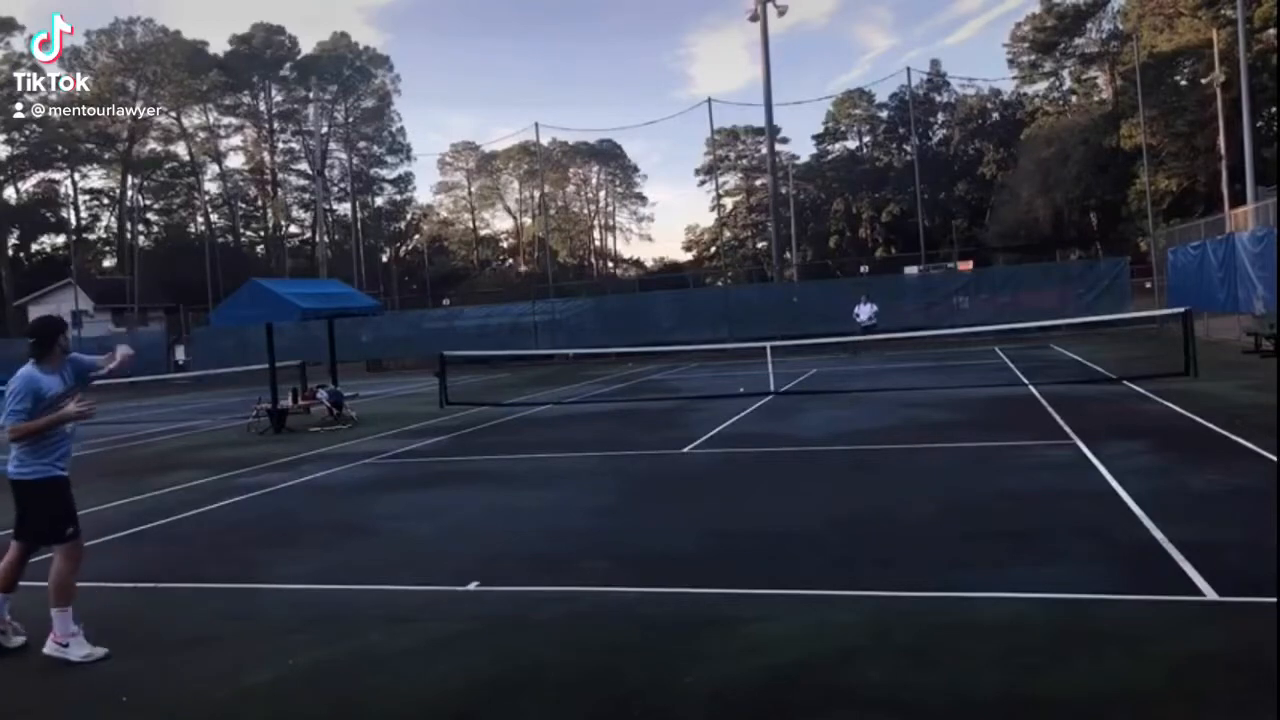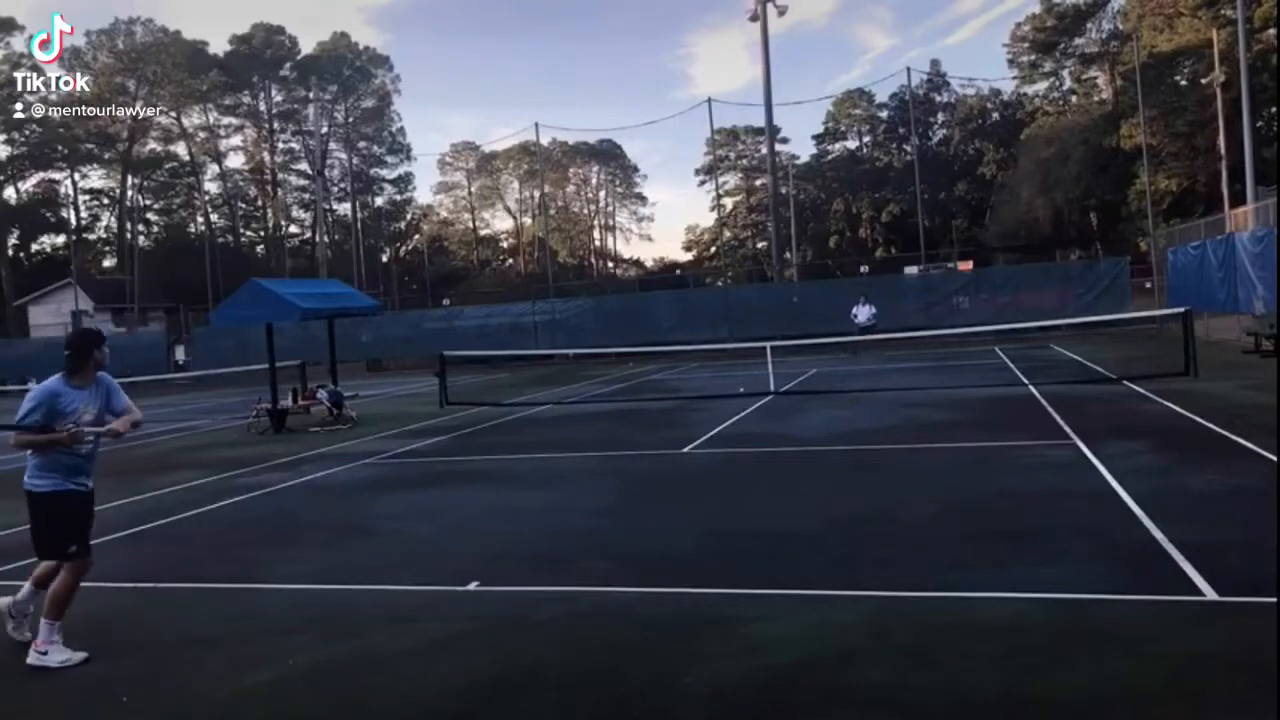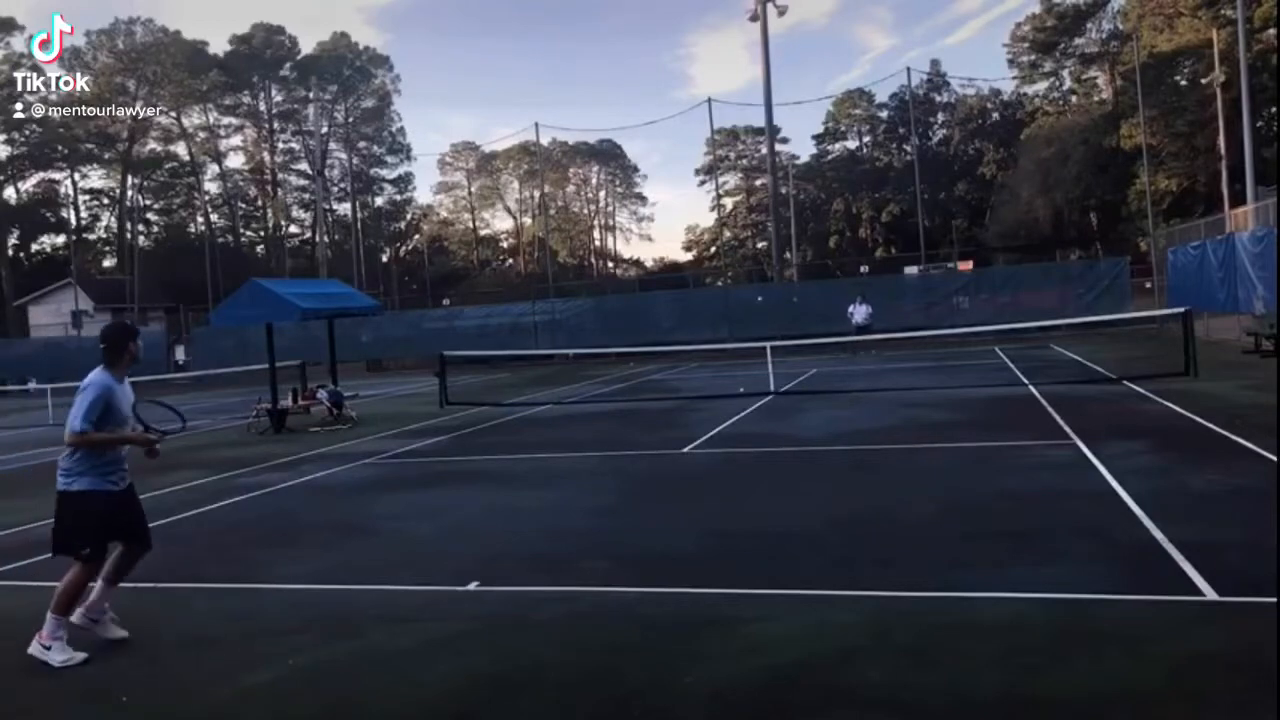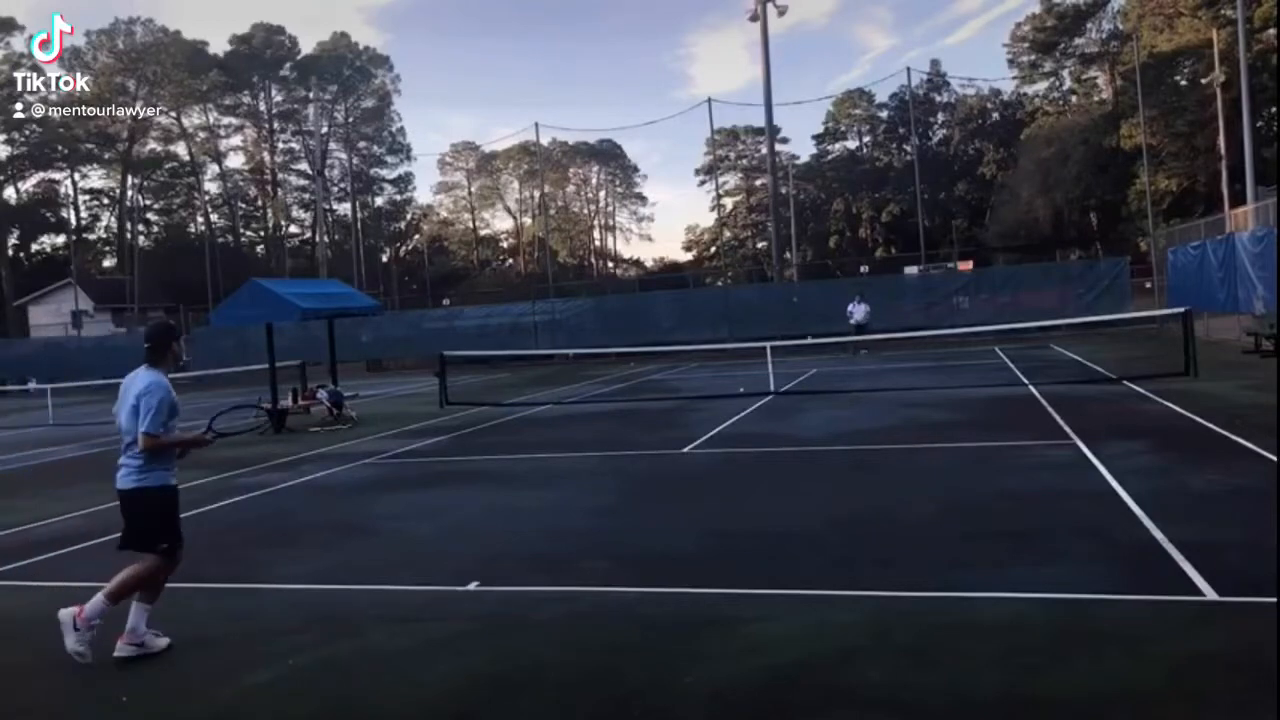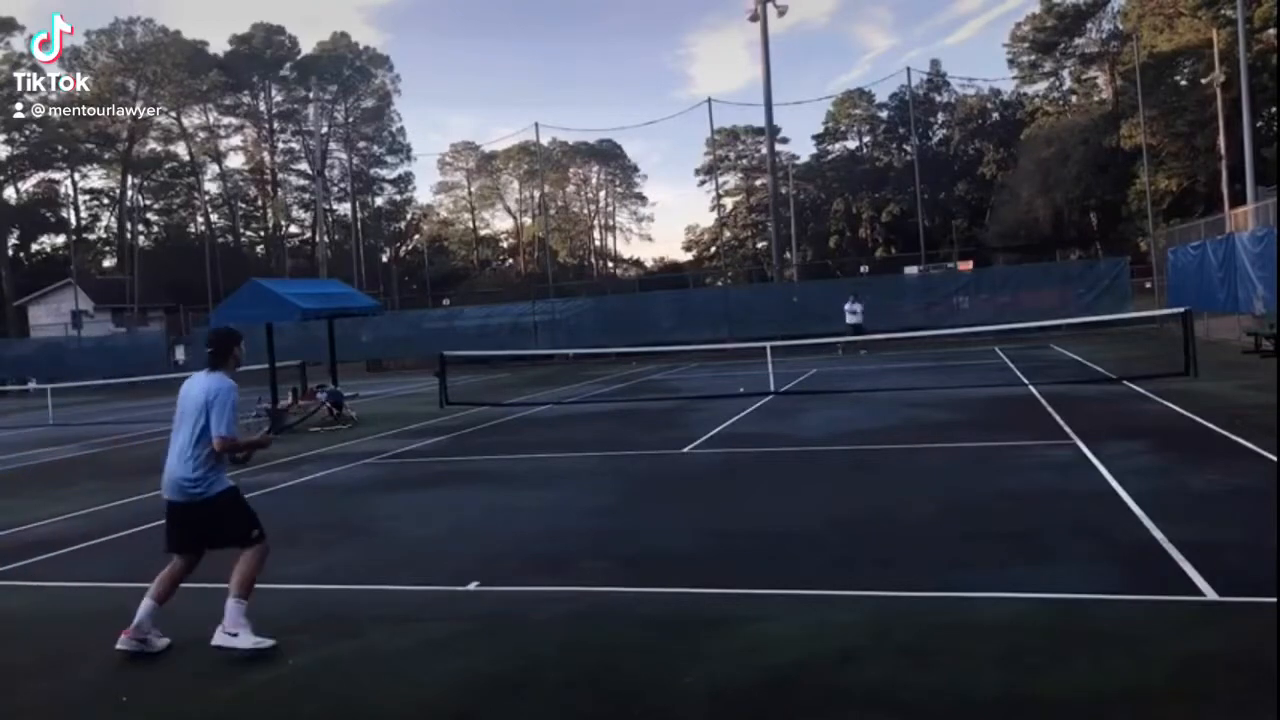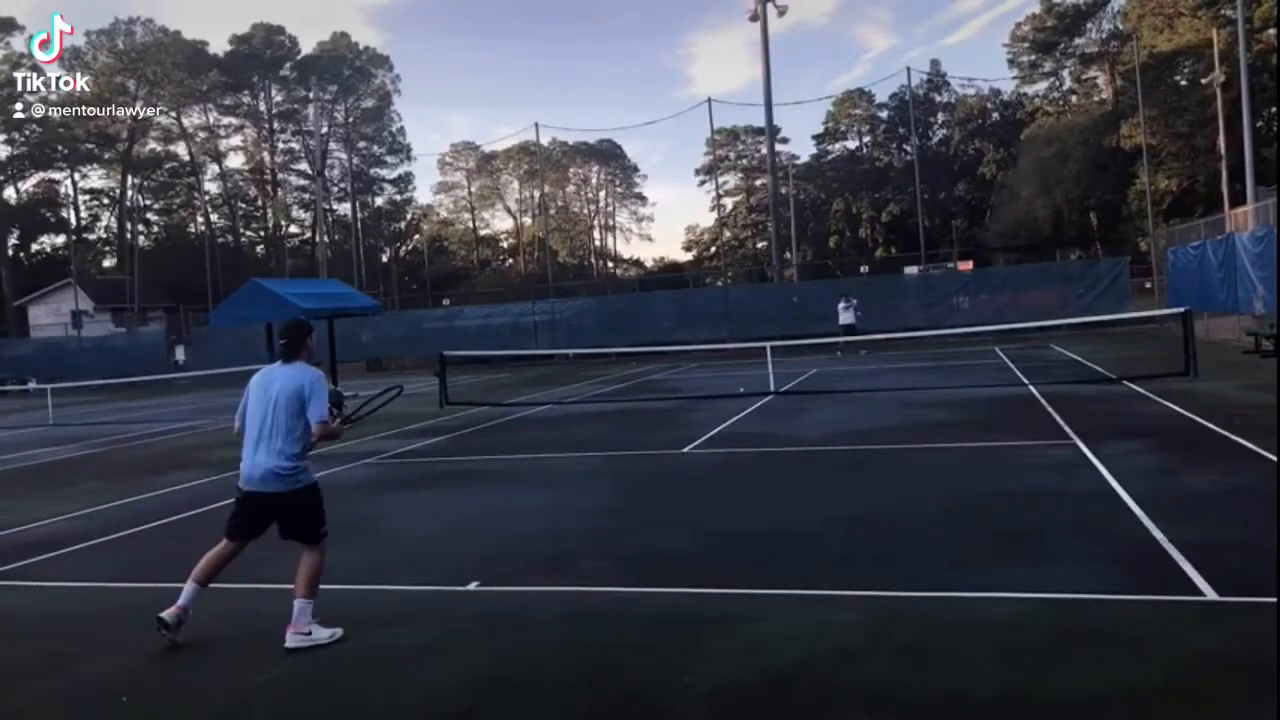
dt=0.2s
person 1, frame 1
left shoulder: (70, 365)
left elbow: (108, 361)
left wrist: (119, 356)
right wrist: (62, 416)
left hip: (45, 473)
right hip: (38, 476)
right knee: (69, 548)
right ankle: (63, 637)
person 1, frame 2
left shoulder: (104, 384)
right shoulder: (48, 392)
left elbow: (134, 414)
left wrist: (122, 423)
right wrist: (59, 438)
left hip: (80, 485)
right hip: (50, 488)
left knee: (66, 559)
right knee: (78, 562)
right ankle: (44, 645)
person 1, frame 3
left shoulder: (120, 383)
right shoulder: (98, 387)
right elbow: (74, 438)
left wrist: (145, 441)
right wrist: (125, 437)
left hip: (116, 482)
right hip: (84, 486)
left knee: (138, 544)
right knee: (88, 563)
left ankle: (93, 609)
right ankle: (48, 639)
person 1, frame 4
left shoulder: (136, 378)
right shoulder: (157, 386)
left elbow: (123, 423)
right elbow: (148, 443)
left wrist: (176, 442)
right wrist: (187, 441)
left hip: (147, 481)
right hip: (148, 483)
left knee: (167, 555)
right knee: (156, 561)
left ankle: (135, 635)
right ankle: (83, 617)
person 1, frame 5
left shoulder: (192, 383)
right shoulder: (224, 387)
right elbow: (222, 445)
left wrist: (233, 451)
right wrist: (254, 443)
left hip: (177, 485)
right hip: (206, 488)
left knee: (184, 559)
right knee: (255, 546)
left ankle: (137, 633)
right ankle: (232, 627)
person 1, frame 6
left shoulder: (260, 377)
right shoulder: (312, 377)
left elbow: (239, 428)
right elbow: (319, 431)
right wrist: (334, 431)
left hip: (252, 477)
right hip: (290, 479)
left knee: (231, 545)
right knee: (313, 545)
left ankle: (178, 610)
right ankle: (301, 628)
